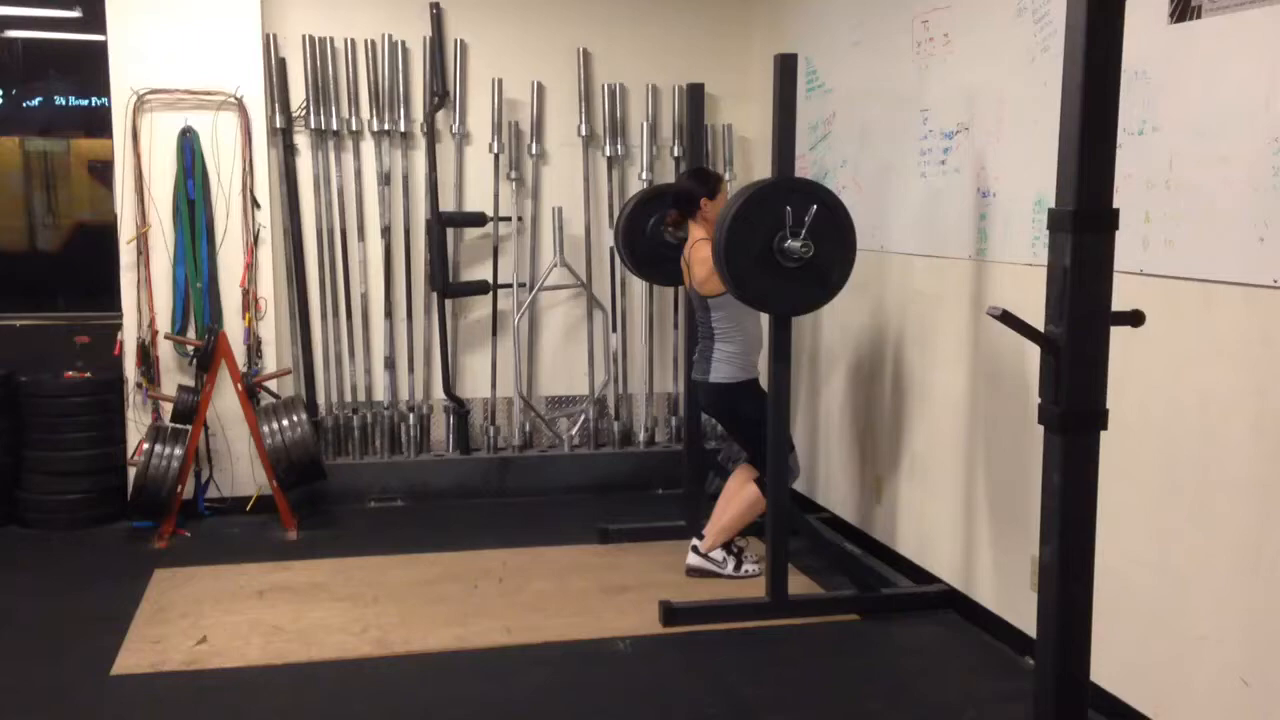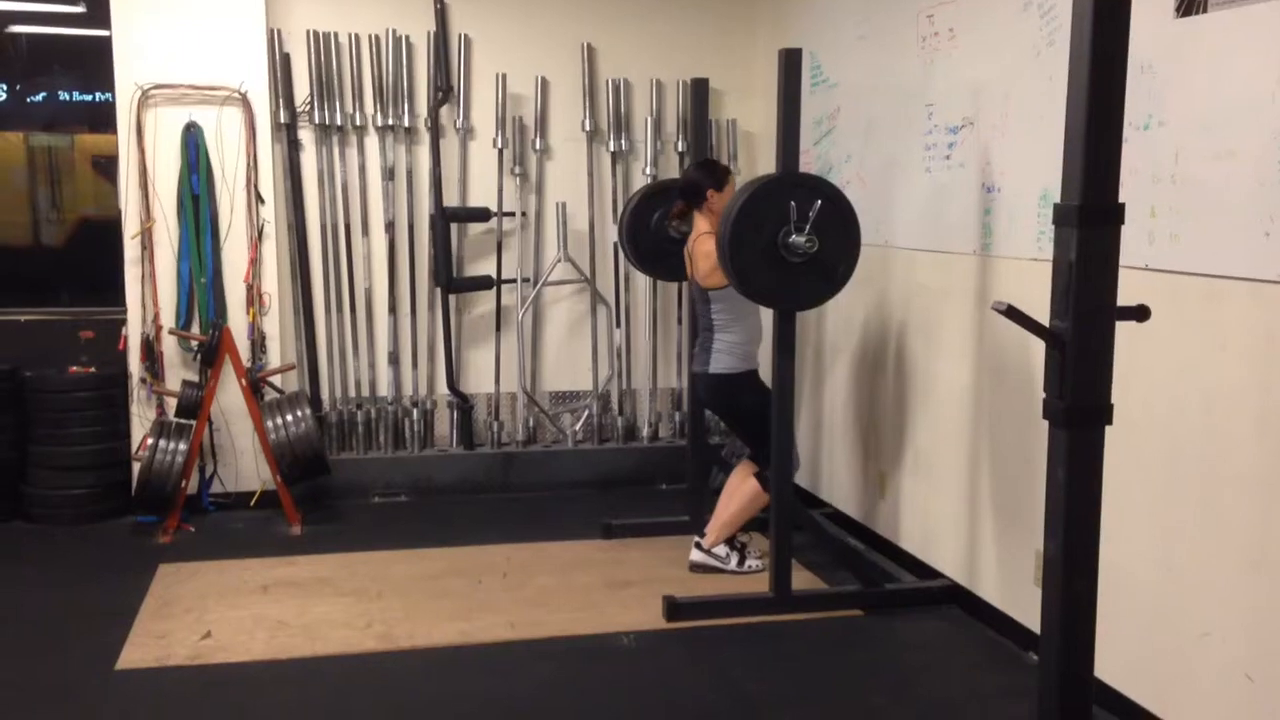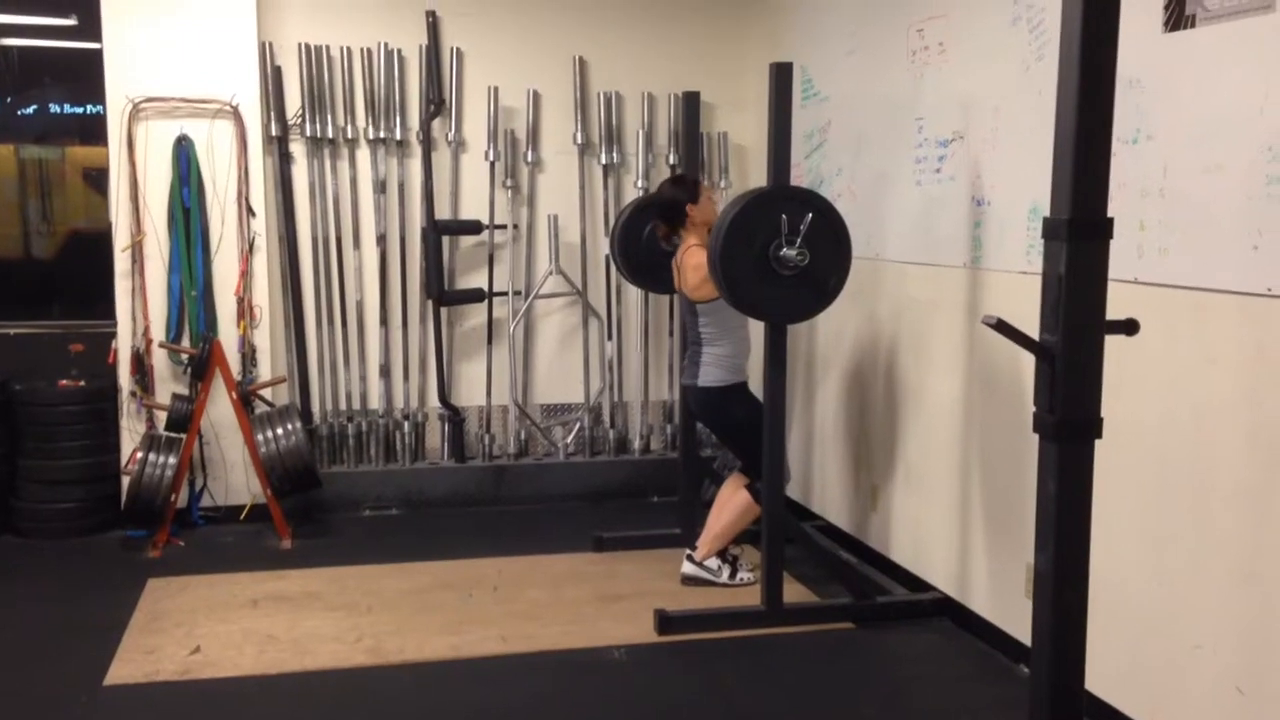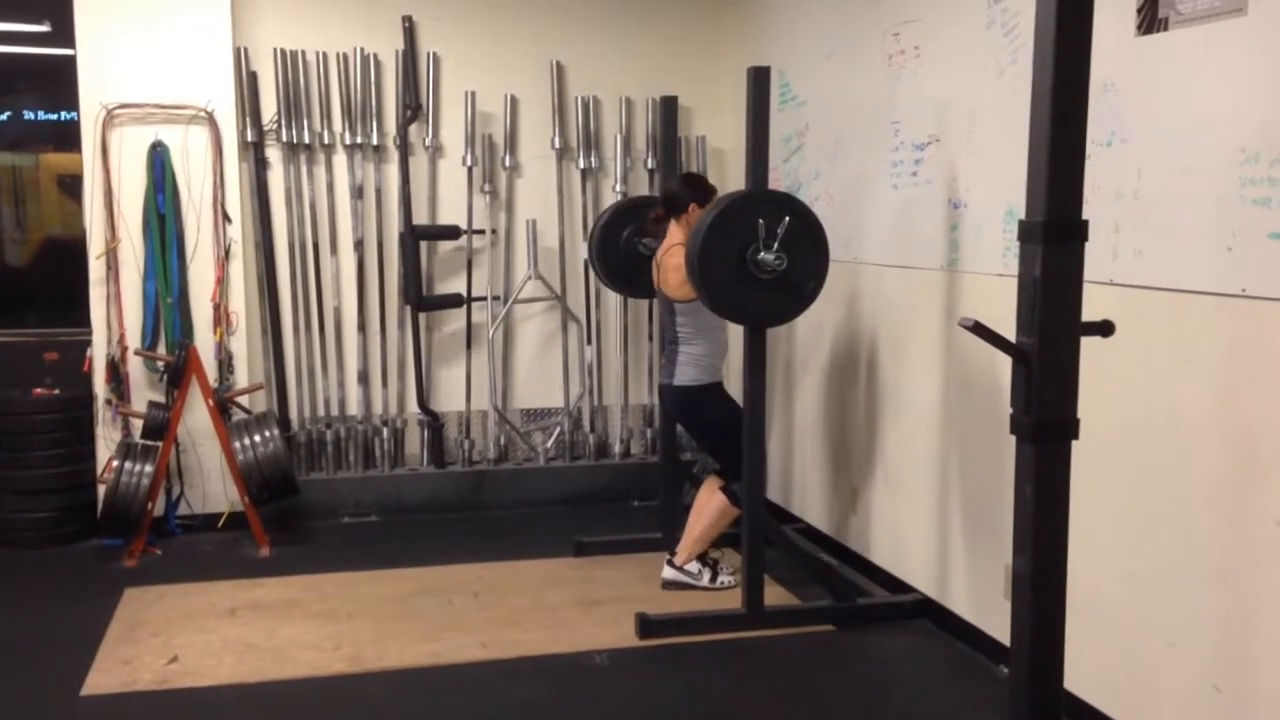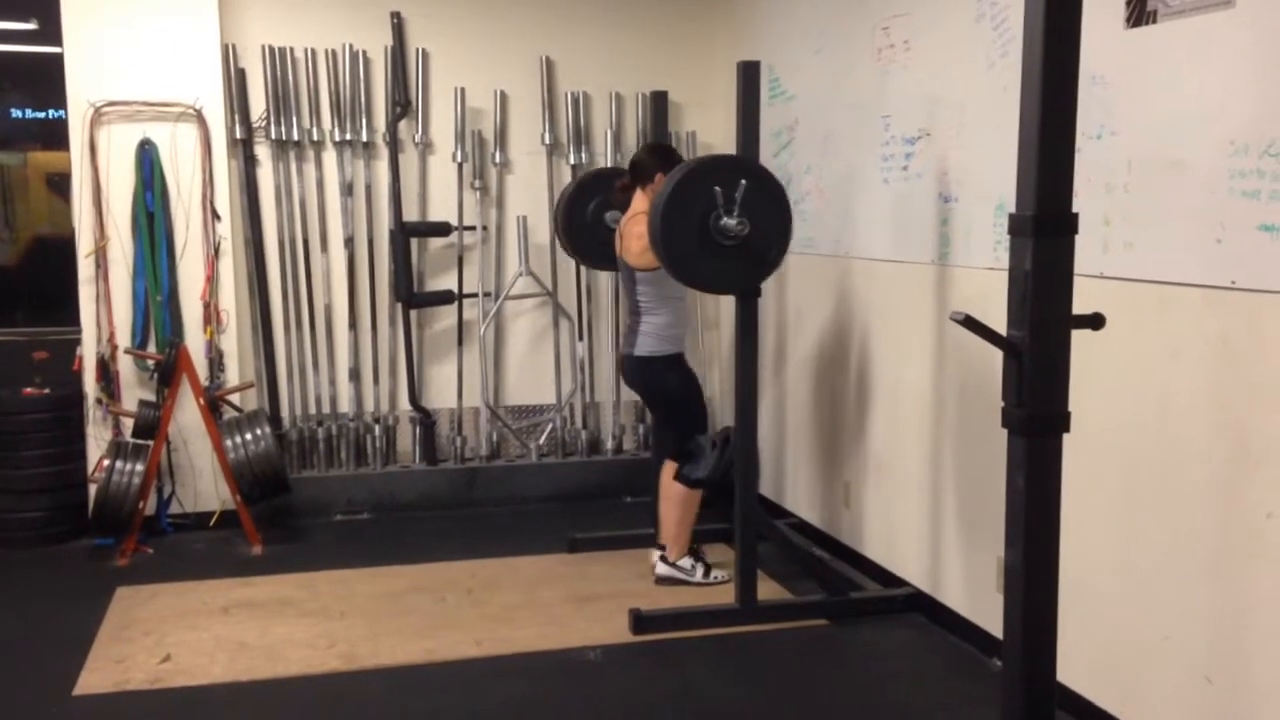
dt=0.5s
person 1, frame 1
left shoulder: (694, 250)
right shoulder: (709, 255)
left hip: (717, 376)
right hip: (728, 381)
left knee: (762, 457)
left ankle: (714, 537)
right ankle: (709, 550)
person 1, frame 2
left shoulder: (697, 242)
right shoulder: (711, 248)
left hip: (715, 369)
right hip: (728, 373)
left knee: (763, 453)
left ankle: (718, 533)
right ankle: (711, 546)
person 1, frame 3
left shoulder: (686, 255)
right shoulder: (701, 261)
left hip: (705, 382)
right hip: (718, 386)
left knee: (755, 465)
left ankle: (709, 546)
right ankle: (703, 558)
person 1, frame 4
left shoulder: (666, 254)
right shoulder: (682, 261)
left hip: (682, 383)
right hip: (695, 387)
left knee: (732, 467)
right knee: (746, 475)
left ankle: (691, 551)
right ankle: (683, 562)
person 1, frame 5
left shoulder: (629, 224)
right shoulder: (646, 230)
left hip: (642, 355)
right hip: (658, 360)
left knee: (678, 448)
right knee: (692, 453)
left ankle: (668, 544)
right ankle: (676, 560)
